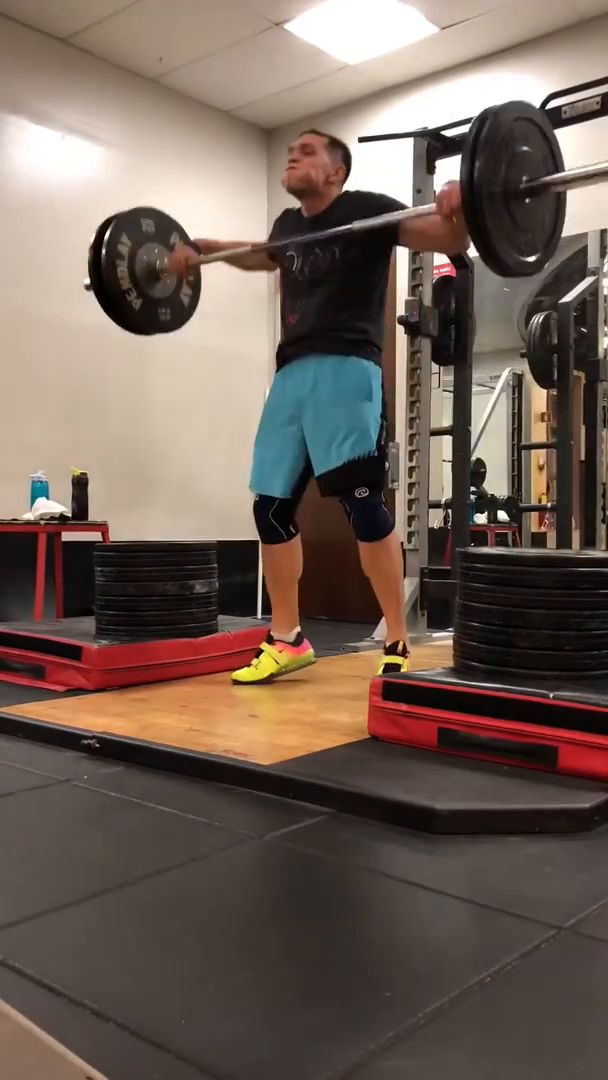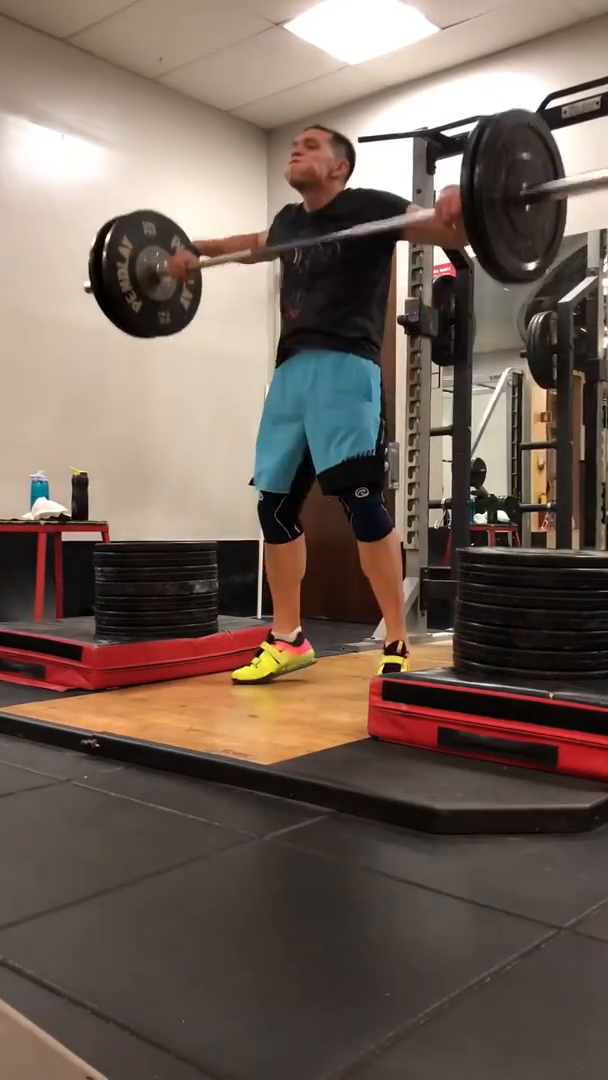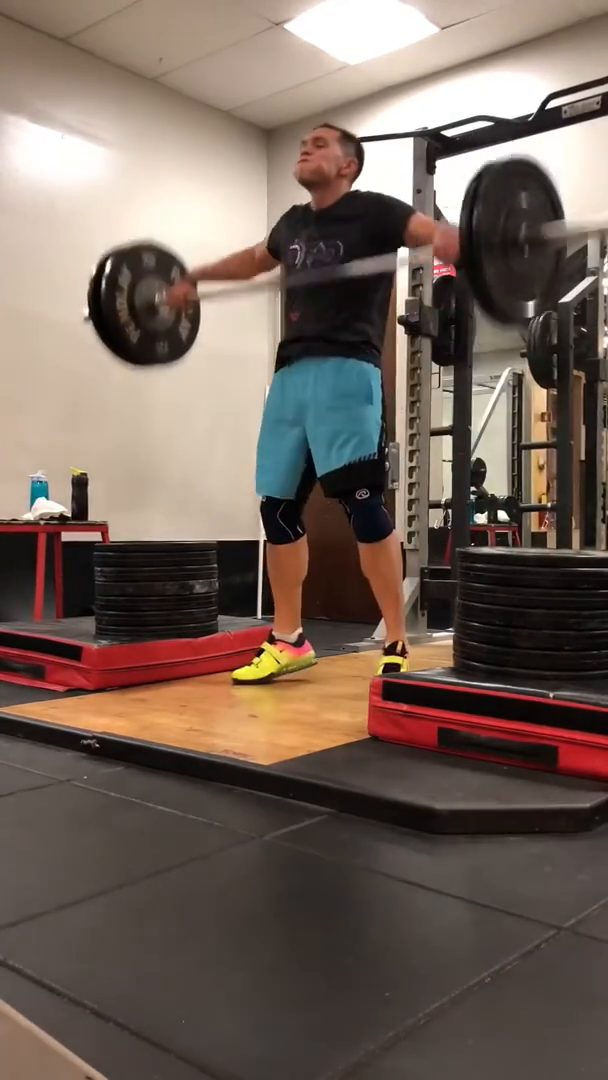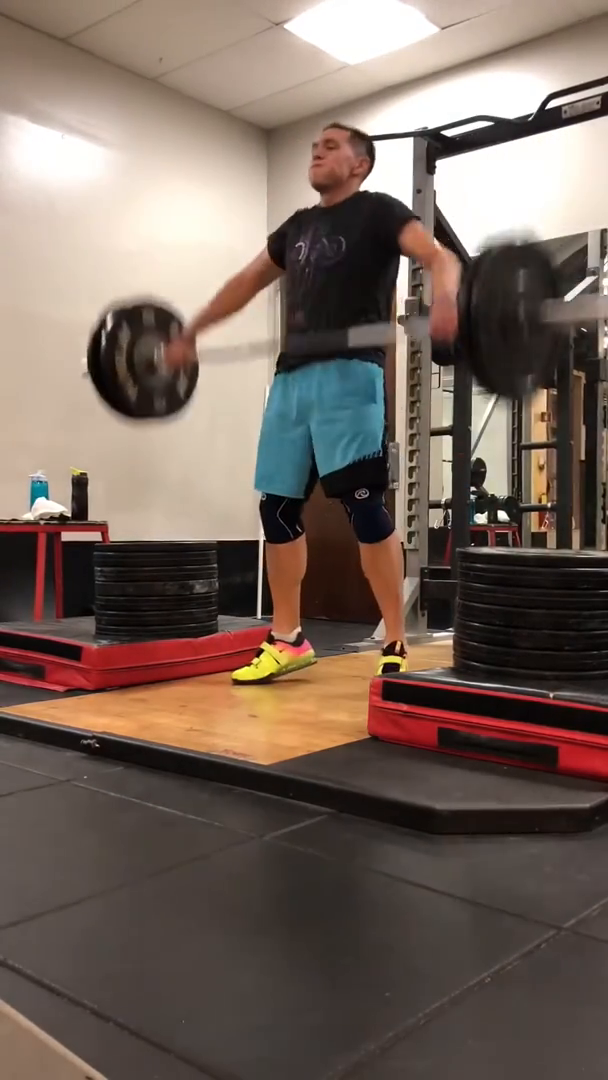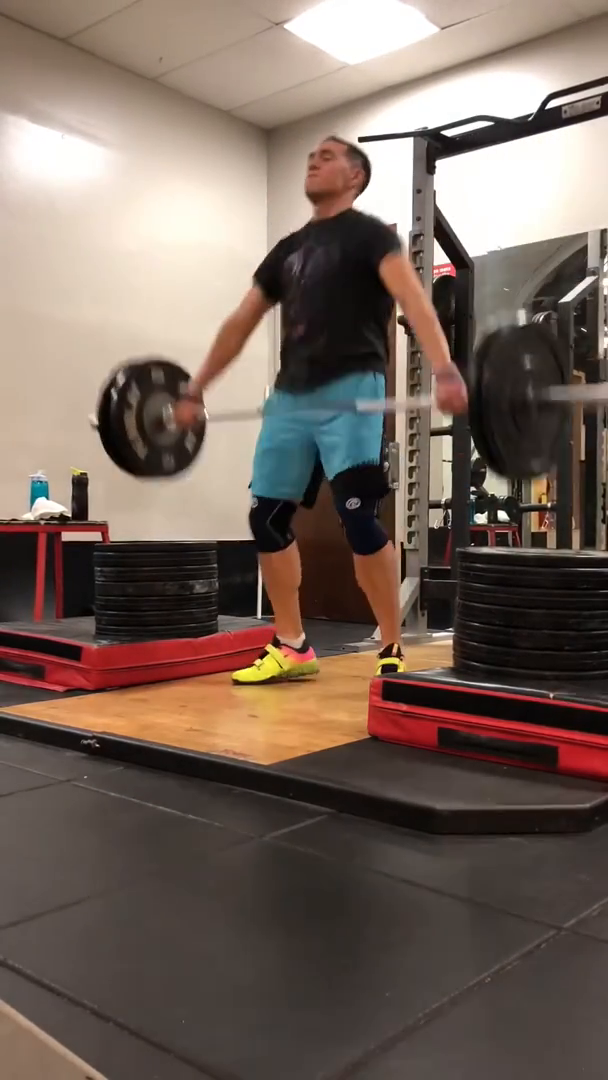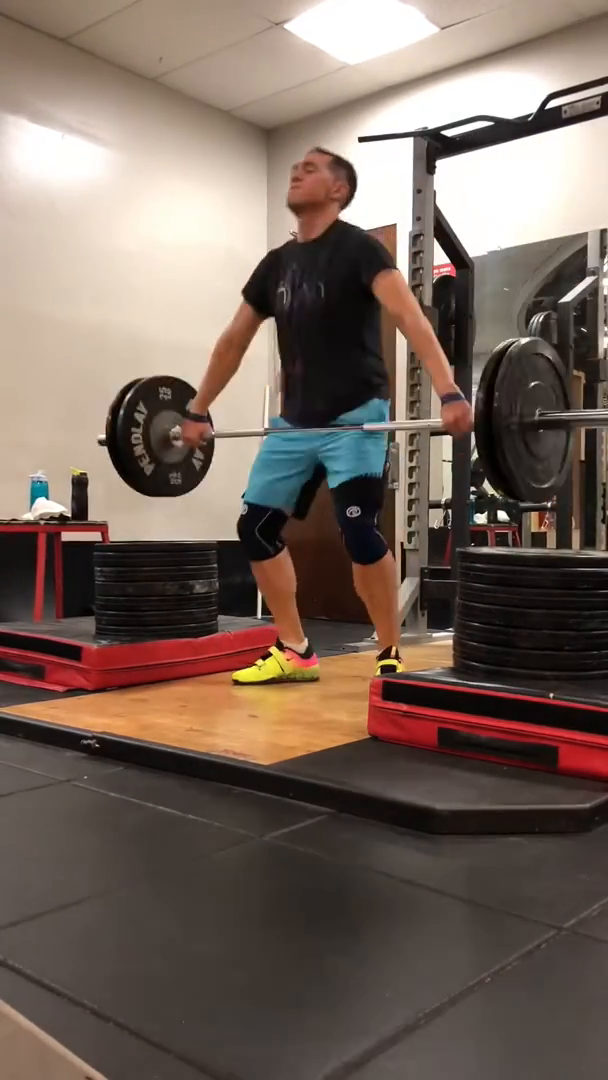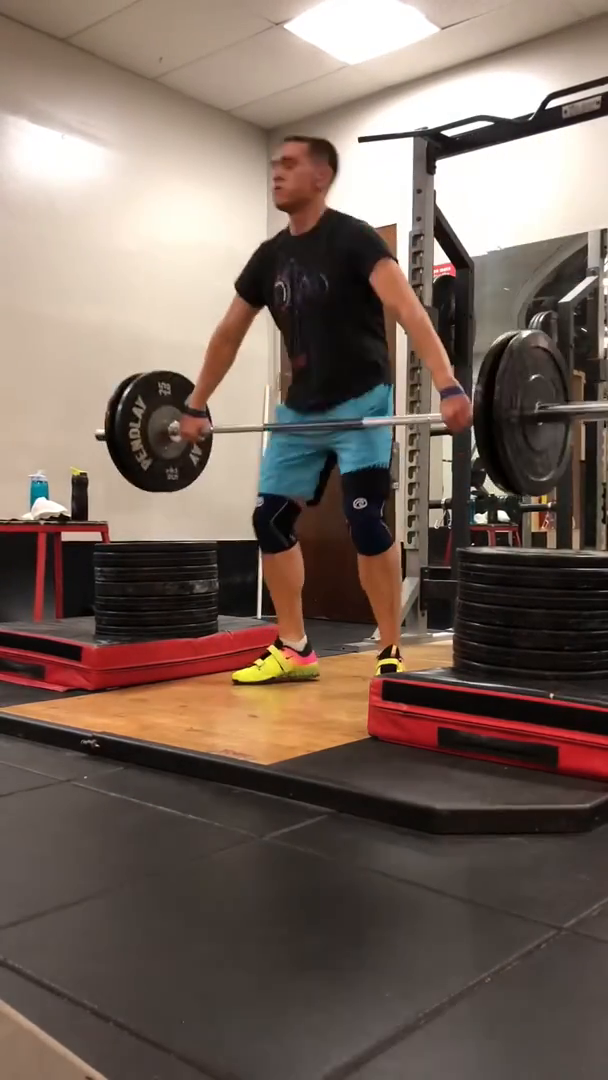
dt=0.1s
person 1, frame 1
left shoulder: (365, 209)
right shoulder: (288, 224)
left elbow: (450, 237)
right elbow: (264, 257)
left wrist: (451, 213)
right wrist: (200, 248)
left hip: (344, 370)
right hip: (291, 374)
left knee: (362, 500)
right knee: (271, 506)
left ankle: (397, 647)
right ankle: (286, 639)
person 1, frame 2
left shoulder: (366, 204)
right shoulder: (289, 217)
left elbow: (449, 231)
right elbow: (262, 243)
left wrist: (450, 216)
right wrist: (197, 250)
left hip: (345, 366)
right hip: (290, 370)
left knee: (361, 500)
right knee: (275, 505)
left ankle: (398, 648)
right ankle: (287, 639)
person 1, frame 3
left shoulder: (371, 211)
right shoulder: (292, 222)
left elbow: (443, 238)
right elbow: (257, 258)
left wrist: (453, 241)
right wrist: (194, 278)
left hip: (345, 371)
right hip: (290, 375)
left knee: (362, 501)
right knee: (277, 507)
left ankle: (397, 648)
right ankle: (289, 639)
person 1, frame 4
left shoulder: (375, 210)
right shoulder: (298, 225)
left elbow: (438, 258)
right elbow: (247, 281)
left wrist: (446, 301)
right wrist: (192, 332)
left hip: (349, 373)
right hip: (294, 378)
left knee: (363, 502)
right knee: (278, 507)
left ankle: (396, 651)
right ankle: (288, 641)
person 1, frame 5
left shoulder: (367, 233)
right shoulder: (290, 248)
left elbow: (412, 297)
right elbow: (241, 322)
left wrist: (446, 373)
right wrist: (194, 392)
left hip: (350, 390)
right hip: (291, 396)
left knee: (356, 512)
right knee: (266, 513)
left ankle: (393, 652)
right ankle: (291, 646)
person 1, frame 6
left shoulder: (356, 249)
right shoulder: (275, 264)
left elbow: (409, 318)
right elbow: (234, 340)
left wrist: (449, 394)
right wrist: (198, 411)
left hip: (355, 416)
right hip: (296, 419)
left knee: (356, 522)
right knee: (256, 524)
left ankle: (391, 657)
right ankle: (294, 650)
person 1, frame 7
left shoulder: (353, 237)
right shoulder: (269, 256)
left elbow: (406, 309)
right elbow: (229, 333)
left wrist: (448, 387)
right wrist: (196, 405)
left hip: (360, 401)
right hip: (302, 407)
left knee: (363, 514)
right knee: (271, 516)
left ankle: (391, 655)
right ankle: (293, 648)
